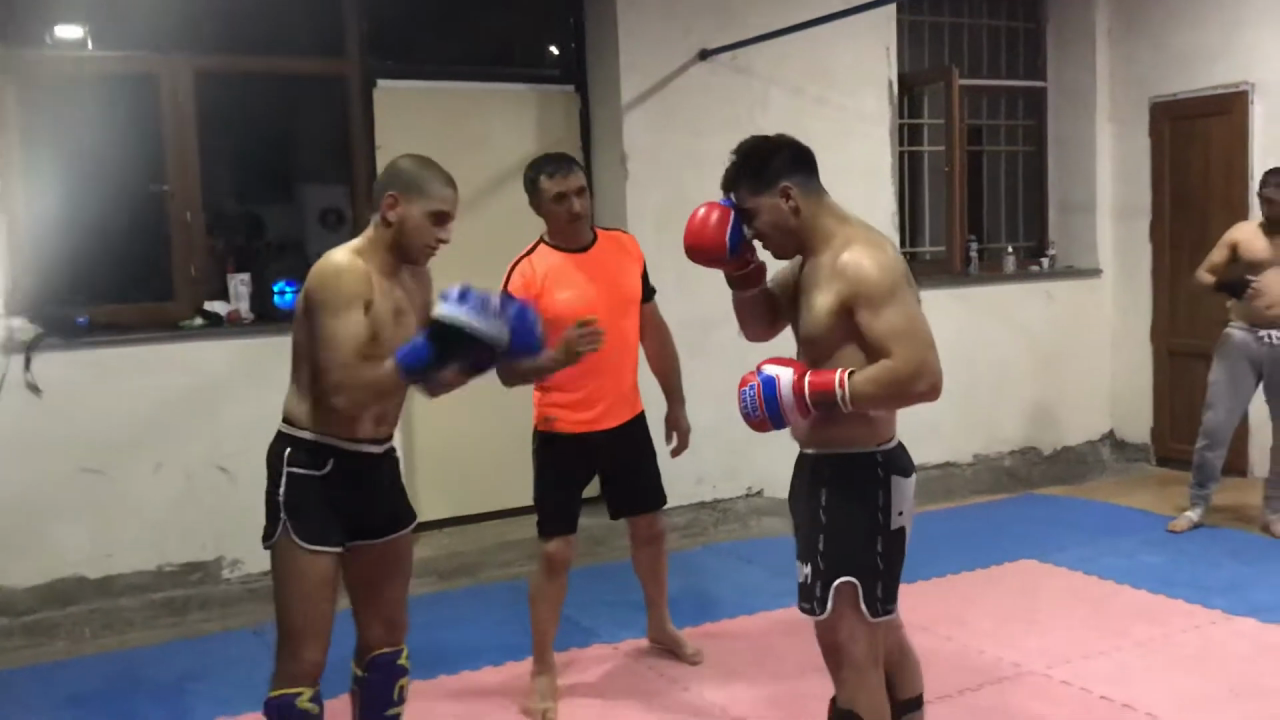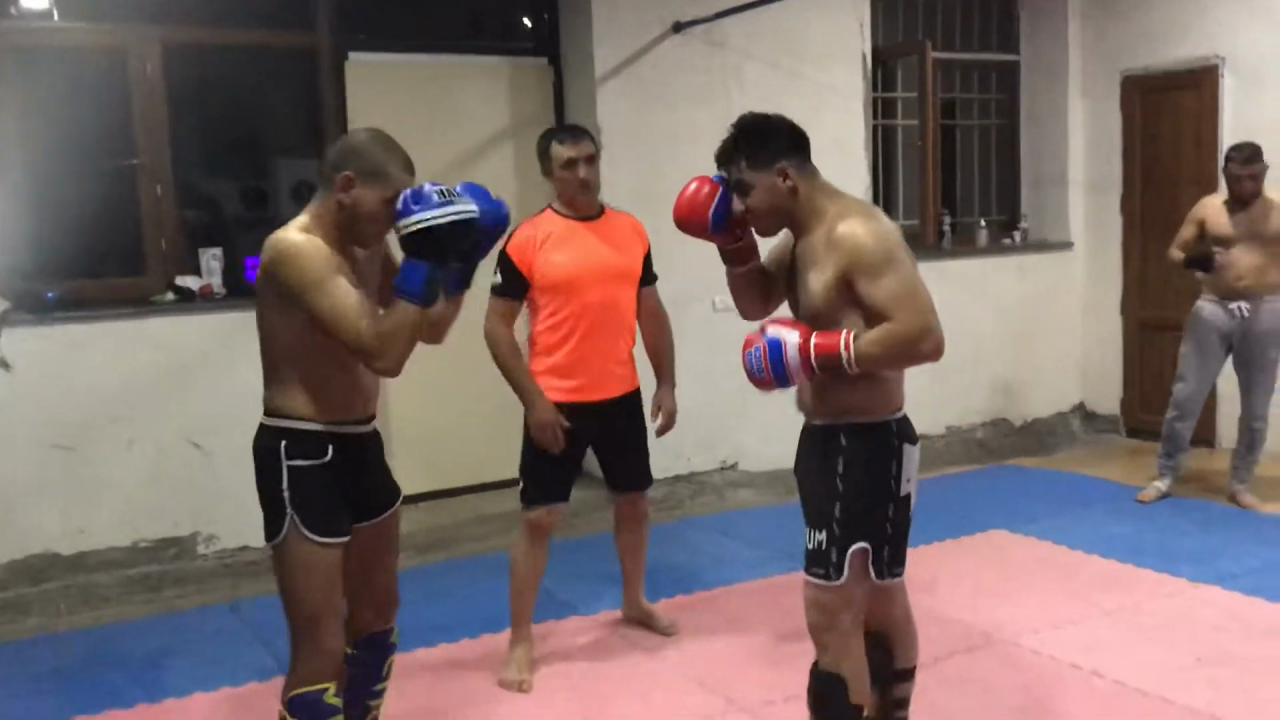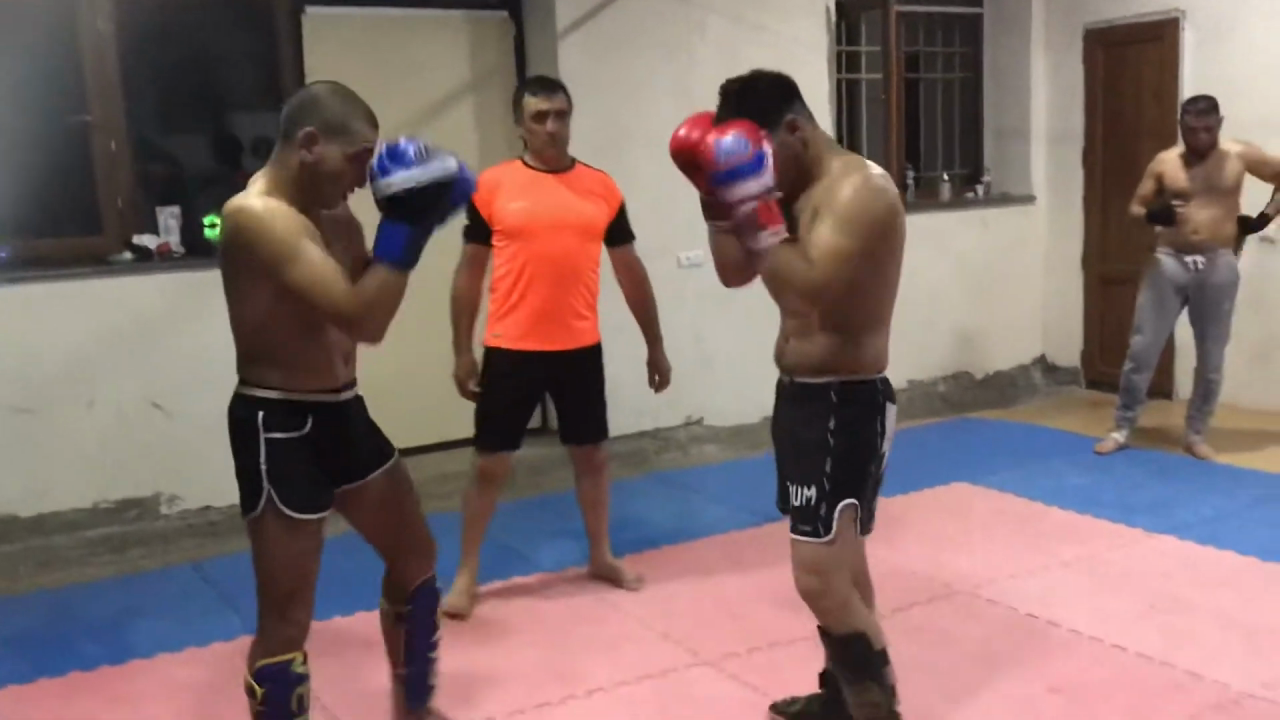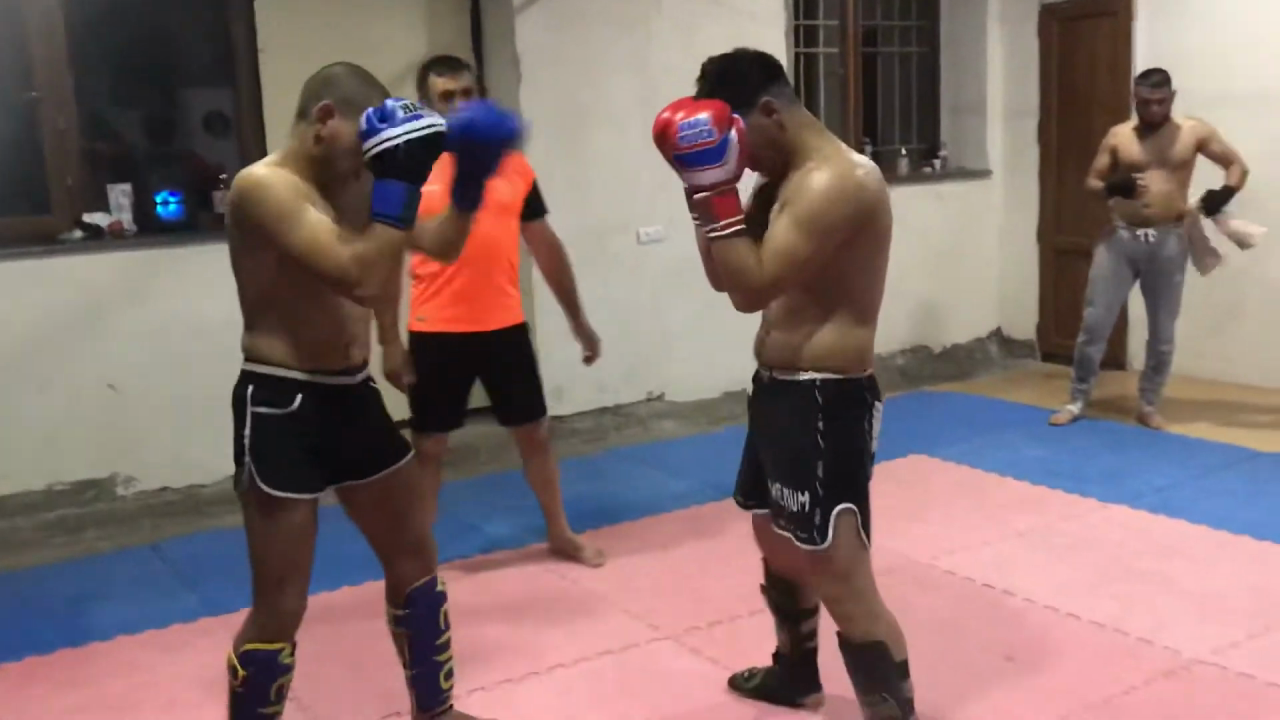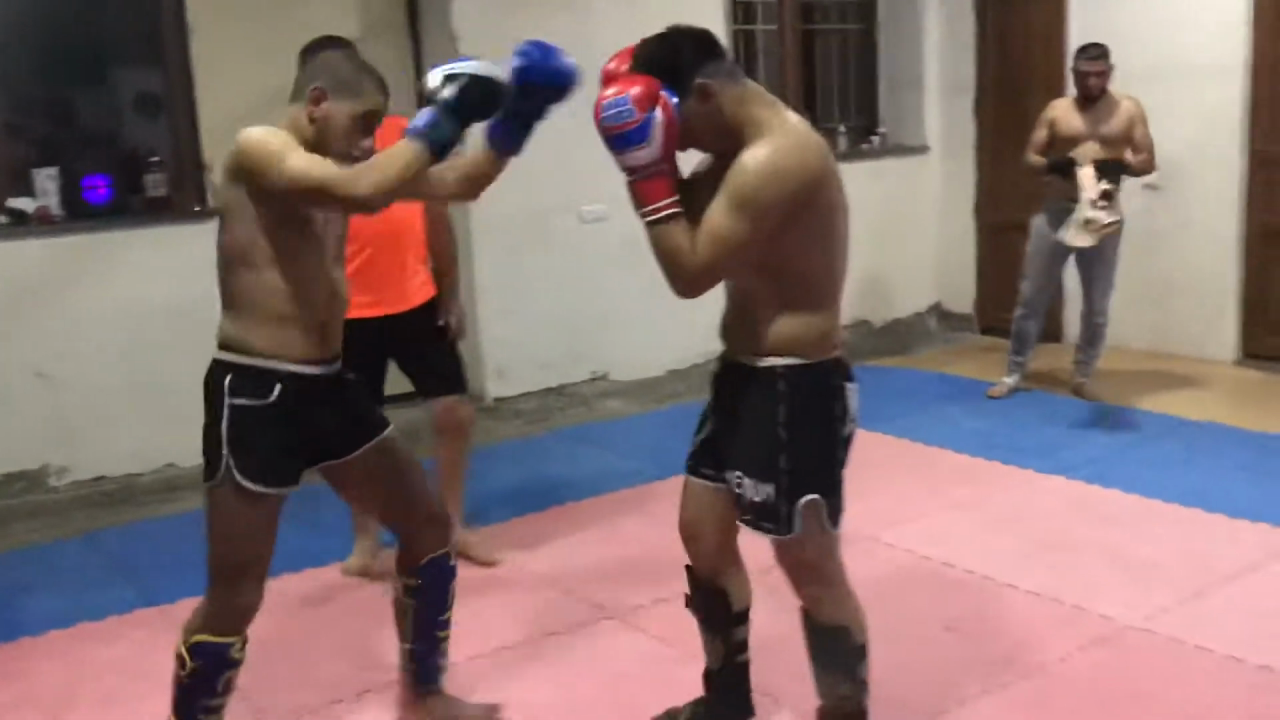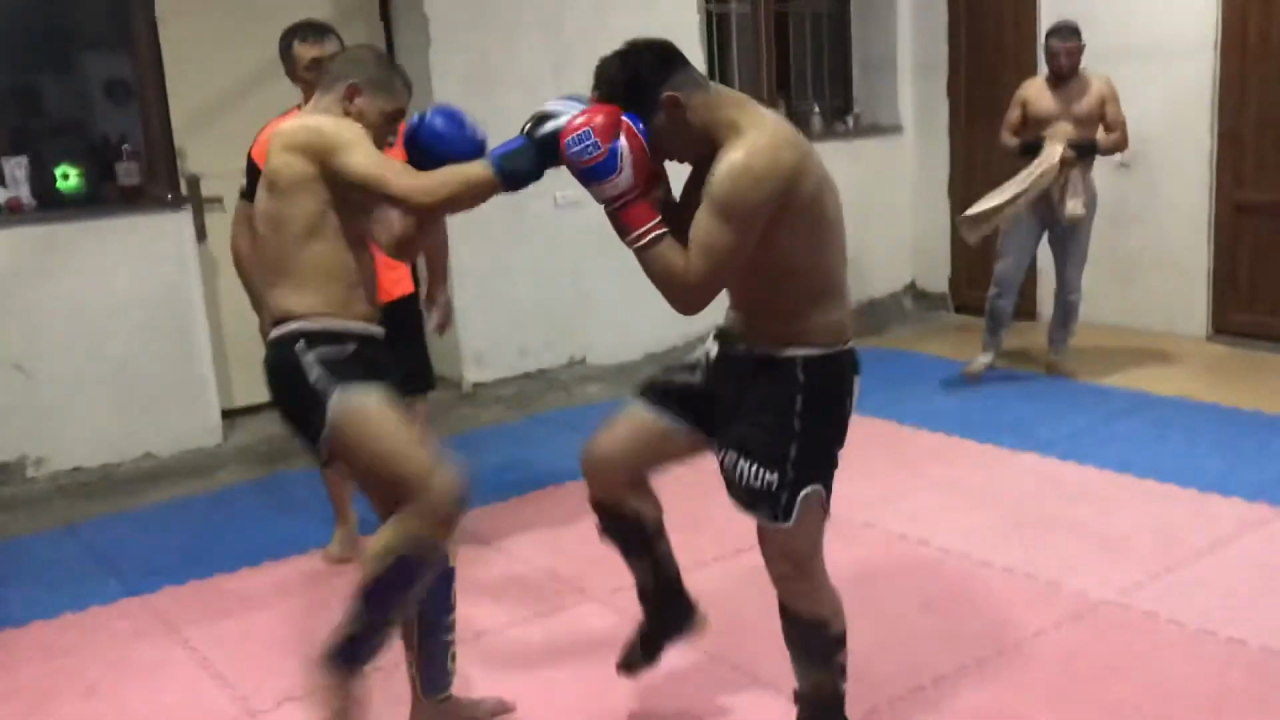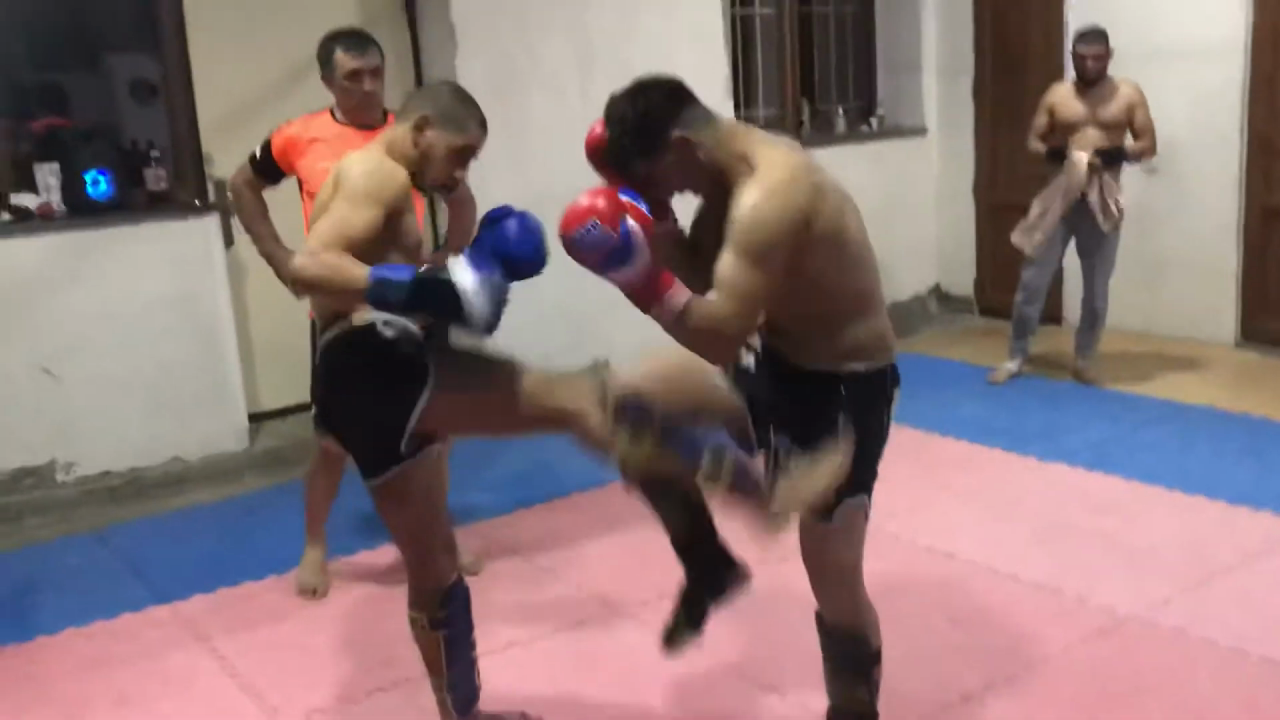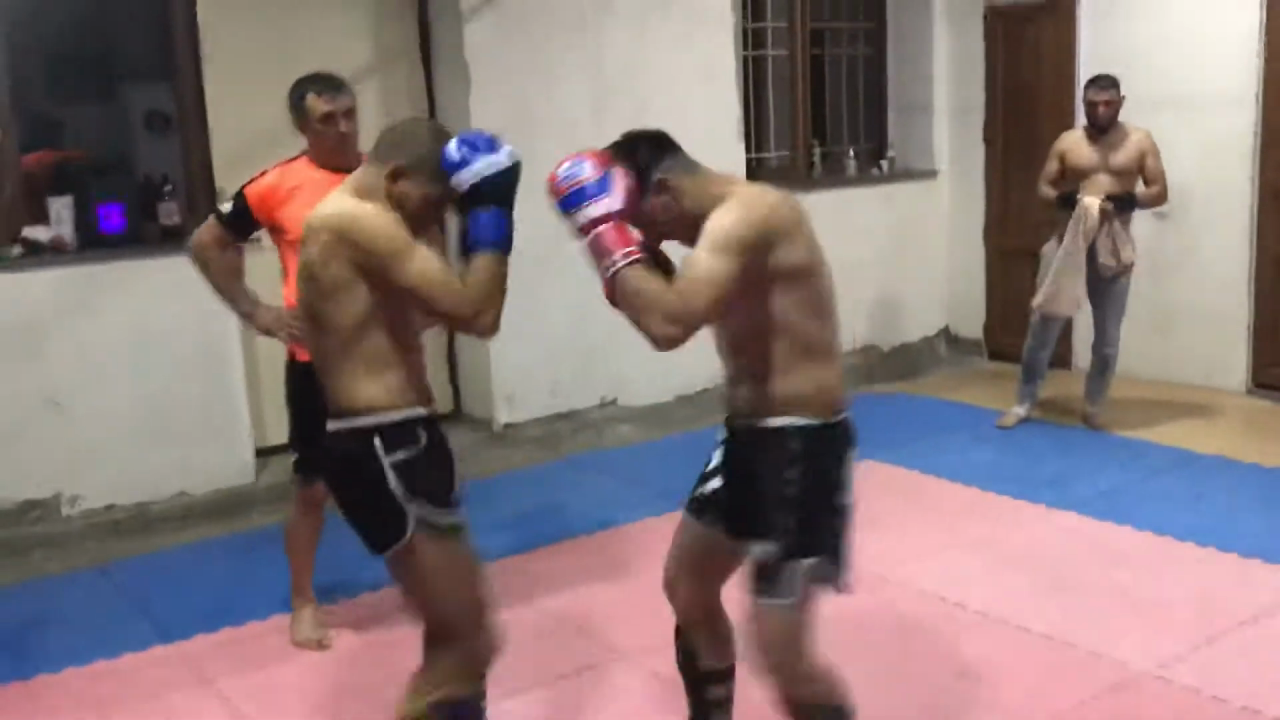
dt=0.3s
person 1, frame 1
left shoulder: (862, 262)
right shoulder: (812, 260)
left elbow: (922, 375)
right elbow: (760, 325)
left wrist: (809, 388)
right wrist: (740, 266)
left hip: (857, 478)
right hip: (830, 471)
left knee: (849, 650)
right knee: (877, 635)
person 1, frame 2
left shoulder: (859, 234)
right shoulder: (803, 237)
left elbow: (924, 338)
right elbow: (756, 305)
left wrist: (813, 350)
right wrist: (733, 240)
left hip: (865, 447)
right hip: (831, 440)
left knee: (832, 619)
right knee: (878, 600)
person 1, frame 3
left shoulder: (860, 189)
right shoulder: (795, 189)
left elbow: (803, 292)
right elbow: (734, 272)
left wrist: (758, 205)
right wrist: (716, 196)
left hip: (844, 406)
right hip: (803, 396)
left knee: (824, 579)
right knee: (837, 563)
person 1, frame 4
left shoulder: (840, 181)
right shoulder: (785, 179)
left elbow: (750, 289)
right elbow: (724, 277)
left wrist: (715, 188)
right wrist: (702, 186)
left hip: (828, 405)
right hip: (780, 390)
left knee: (844, 587)
right knee: (777, 542)
person 1, frame 5
left shoulder: (778, 157)
right shoulder: (742, 148)
left elbow: (690, 273)
right elbow: (685, 215)
left wrist: (644, 167)
right wrist: (653, 160)
left hip: (797, 388)
right hip: (744, 374)
left knee: (810, 568)
right knee: (702, 533)
person 1, frame 6
left shoulder: (755, 157)
right shoulder: (728, 142)
left elbow: (689, 288)
right elbow: (686, 246)
left wrist: (623, 196)
right wrist: (644, 177)
left hip: (800, 377)
right hip: (742, 353)
left knee: (792, 562)
right knee: (606, 458)
right ankle: (667, 607)
person 1, frame 7
left shoulder: (770, 193)
right shoulder: (742, 170)
left elbow: (721, 339)
right elbow: (695, 263)
left wrist: (635, 272)
right wrist: (639, 197)
left hip: (843, 386)
right hip: (783, 360)
left knee: (833, 574)
right ankle: (707, 564)
person 1, frame 8
left shoulder: (745, 216)
right shoulder: (728, 220)
left elbow: (669, 325)
right elbow: (679, 309)
left wrist: (608, 230)
right wrist: (646, 256)
left hip: (799, 447)
right hip: (750, 435)
left knee: (781, 651)
right knee: (687, 588)
person 2, frame 1
left shoulder: (413, 278)
right shoulder: (341, 272)
left elbow: (432, 380)
right elbow: (341, 391)
left wrist: (481, 349)
right wrist: (430, 344)
left hip: (377, 468)
right hip: (313, 468)
left knee: (386, 639)
right knee: (303, 661)
person 2, frame 2
left shoulder: (368, 249)
right shoulder: (295, 251)
left elbow: (430, 330)
right elbow: (384, 354)
left wrist: (460, 260)
right wrist: (426, 262)
left hip: (361, 445)
right hip: (301, 456)
left knee: (376, 615)
right knee: (320, 647)
person 2, frame 3
left shoulder: (325, 203)
right shoulder: (256, 218)
left elbow: (368, 285)
right elbow: (365, 320)
left wrist: (415, 220)
right wrist: (403, 220)
left hip: (340, 412)
right hip: (281, 427)
left knee: (414, 561)
right knee: (285, 621)
person 2, frame 4
left shoulder: (354, 180)
right shoulder: (264, 186)
left elbow: (442, 246)
right elbow: (365, 284)
left wrist: (472, 176)
right wrist: (401, 182)
left hip: (353, 397)
right hip: (283, 407)
left knee: (416, 562)
right knee: (280, 606)
person 2, frame 5
left shoulder: (333, 164)
right shoulder: (256, 152)
left elbow: (454, 188)
right elbow: (367, 190)
left wrist: (510, 120)
right wrist: (440, 120)
left hip: (328, 385)
right hip: (255, 395)
left knee: (429, 529)
right knee: (235, 597)
person 2, frame 6
left shoulder: (331, 162)
right shoulder: (315, 135)
left elbow: (397, 240)
right elbow: (421, 189)
right wrist: (525, 155)
left hip: (347, 358)
right hip: (316, 361)
left knee: (424, 525)
right knee: (442, 491)
person 2, frame 7
left shoulder: (379, 181)
right shoulder: (377, 173)
right elbow: (308, 267)
left wrist: (475, 277)
right wrist: (412, 285)
left hip: (364, 385)
right hip: (373, 365)
left knee: (431, 567)
right knee: (584, 402)
right ankle: (762, 487)
person 2, frame 8
left shoulder: (352, 221)
right shoulder: (360, 222)
left elbow: (426, 305)
right elbow: (477, 315)
left wrist: (468, 214)
right wrist: (490, 211)
left hip: (387, 447)
right hip: (387, 453)
left knee: (454, 614)
right knee: (466, 645)
person 3, frame 1
left shoulder: (626, 250)
right shoulder: (527, 275)
left elbow: (654, 328)
right elbow: (508, 364)
left wrist: (677, 404)
right wrist: (558, 356)
left hip: (627, 421)
right hip: (562, 432)
left knee: (650, 526)
right knee: (555, 551)
left ankle: (660, 627)
right ankle: (543, 670)
person 3, frame 2
left shoulder: (631, 231)
right shoulder: (527, 239)
left elbow: (651, 312)
right elbow: (497, 326)
left wrist: (666, 385)
right wrist: (533, 399)
left hip: (621, 396)
right hip: (555, 403)
left knee: (634, 503)
right knee: (539, 518)
left ankle: (635, 601)
right ankle: (520, 641)
person 3, frame 3
left shoulder: (602, 188)
right shoulder: (491, 185)
left elbow: (631, 271)
right elbow: (468, 272)
left wrist: (655, 347)
right wrist: (462, 351)
left hip: (579, 348)
right hip: (509, 351)
left knee: (590, 455)
right knee: (491, 465)
left ankle: (601, 557)
right ankle: (466, 574)
person 3, frame 4
left shoulder: (514, 165)
left elbow: (544, 246)
left wrist: (577, 319)
left hip: (504, 327)
right hip: (436, 333)
left knee: (534, 433)
right knee: (429, 444)
left ankle: (559, 532)
person 3, frame 5
left shoulder: (404, 135)
left elbow: (436, 214)
left wrist: (450, 296)
left hip: (417, 304)
right hip: (350, 317)
left knee: (455, 414)
left ankle: (453, 525)
right ankle: (366, 542)
person 3, frame 6
right shoulder: (275, 142)
right elbow: (245, 230)
left wrist: (439, 285)
left hip: (395, 300)
left knee: (410, 413)
right ankle: (346, 526)
person 3, frame 7
right shoulder: (298, 138)
left elbow: (463, 204)
right elbow: (241, 186)
left wrist: (443, 267)
right wrist: (279, 256)
right knee: (333, 440)
right ankle: (314, 547)
person 3, frame 8
right shoulder: (275, 187)
right elbow: (205, 244)
right wrist: (253, 311)
right hip: (316, 360)
right knee: (313, 487)
right ankle: (304, 604)
person 4, frame 1
right shoulder: (1240, 234)
right elbow: (1201, 274)
right wrist: (1223, 284)
right hip: (1241, 339)
right knee: (1215, 425)
right ankle: (1197, 506)
person 4, frame 2
right shoulder: (1208, 208)
right elbow: (1174, 251)
right wrist: (1191, 260)
right hip: (1212, 311)
right knee: (1185, 397)
left ankle: (1240, 483)
right ankle: (1165, 476)
person 4, frame 3
left shoulder: (1241, 156)
right shoulder: (1164, 162)
right elbow: (1134, 206)
right wrist: (1152, 215)
left hip: (1217, 267)
right hip: (1167, 264)
left knee: (1210, 359)
right knee: (1142, 349)
left ankle: (1195, 434)
right ankle: (1122, 428)
person 4, frame 4
left shoulder: (1194, 132)
right shoulder: (1118, 136)
left elbow: (1237, 165)
right elbow: (1091, 181)
left wrist: (1226, 193)
right wrist: (1112, 188)
left hip: (1169, 240)
right hip: (1121, 237)
left knee: (1162, 331)
right knee: (1095, 322)
left ankle: (1148, 405)
right ankle: (1077, 399)
person 4, frame 5
left shoulder: (1129, 109)
right shoulder: (1056, 110)
left elbow: (1148, 160)
right elbow: (1030, 156)
left wrist: (1117, 165)
right wrist: (1054, 165)
right hip: (1055, 213)
left knee: (1097, 304)
right knee: (1032, 296)
left ankle: (1082, 376)
right ankle: (1014, 372)
person 4, frame 6
left shoulder: (1101, 88)
right shoulder: (1028, 90)
left elbow: (1120, 138)
right elbow: (1005, 137)
left wrist: (1088, 147)
right wrist: (1026, 146)
left knee: (1070, 282)
right knee: (1006, 274)
left ankle: (1057, 354)
right ankle: (989, 350)
person 4, frame 7
left shoulder: (1129, 94)
right shoulder: (1055, 95)
left elbow: (1149, 144)
right elbow: (1032, 142)
left wrist: (1116, 154)
right wrist: (1053, 153)
left knee: (1097, 289)
right knee: (1033, 280)
left ankle: (1083, 360)
right ankle: (1016, 357)
person 4, frame 8
left shoulder: (1140, 141)
right shoulder: (1067, 142)
left elbow: (1160, 192)
right elbow: (1043, 188)
left wrist: (1128, 201)
right wrist: (1064, 199)
left knee: (1107, 336)
right knee: (1043, 325)
left ankle: (1093, 406)
right ankle: (1024, 402)
